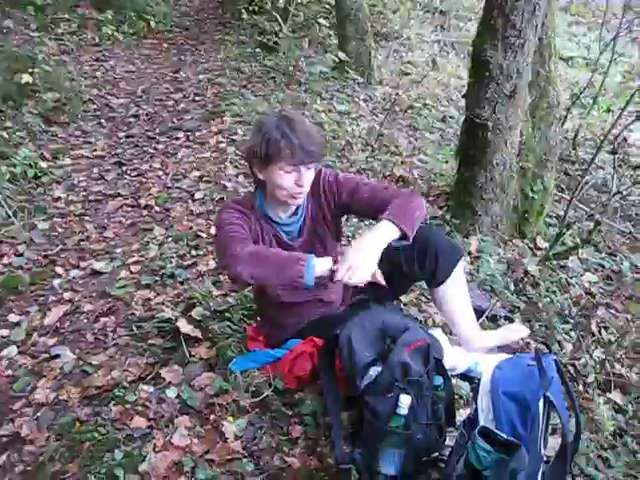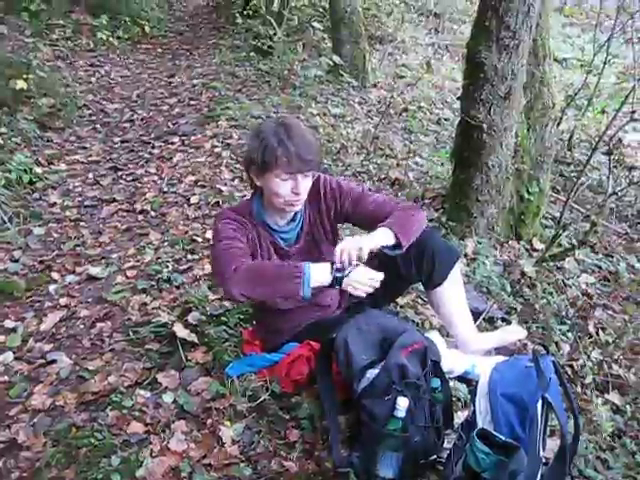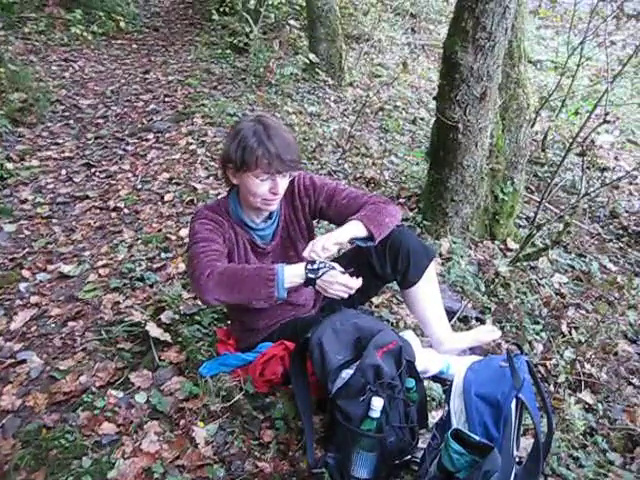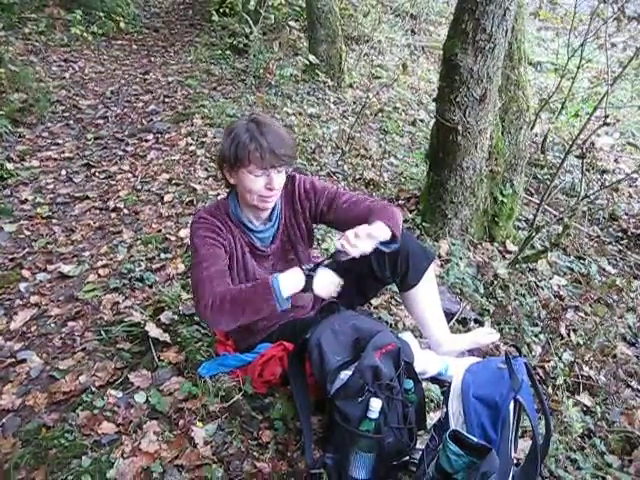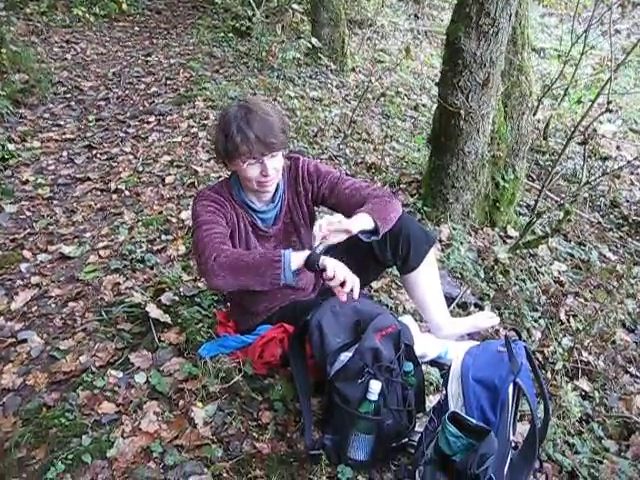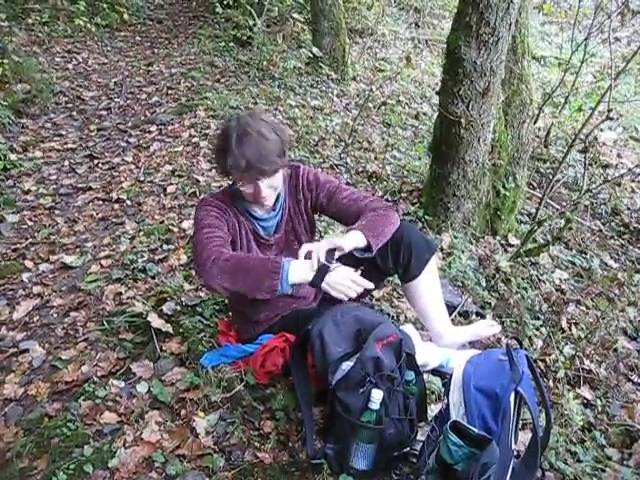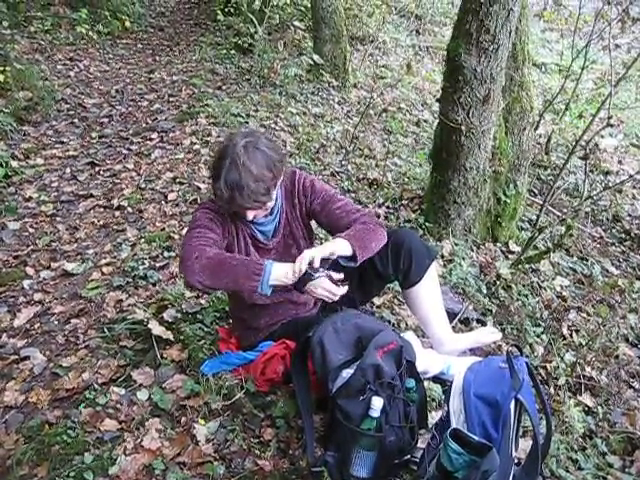
dt=0.5s
person 1, frame 1
left shoulder: (324, 186)
right shoulder: (238, 216)
left elbow: (411, 202)
right elbow: (240, 263)
left wrist: (373, 241)
right wrist: (333, 265)
left hip: (346, 294)
right hip: (300, 328)
left knee: (429, 241)
left ankle: (470, 340)
person 1, frame 2
left shoulder: (325, 192)
right shoulder: (235, 224)
left elbow: (411, 215)
right elbow: (234, 279)
left wrist: (371, 240)
right wrist: (332, 272)
left hip: (344, 298)
right hip: (296, 332)
left knee: (426, 243)
left ankle: (467, 342)
person 1, frame 3
left shoulder: (300, 189)
right shoulder: (211, 222)
left elbow: (386, 209)
right elbow: (208, 283)
left wrist: (338, 235)
right wrist: (306, 272)
left hip: (317, 297)
right hip: (271, 332)
left knee: (400, 241)
left ankle: (442, 341)
person 1, frame 4
left shoulder: (298, 191)
right shoulder: (210, 225)
left elbow: (387, 213)
right elbow: (214, 310)
left wrist: (371, 231)
right wrist: (301, 279)
left hip: (316, 298)
right hip: (269, 333)
left knee: (401, 245)
left ankle: (441, 343)
person 1, frame 5
left shoulder: (300, 172)
right shoulder: (213, 203)
left elbow: (386, 202)
right elbow: (215, 269)
left wrist: (350, 225)
right wrist: (309, 258)
left hip: (316, 281)
right hip: (270, 315)
left knee: (401, 228)
left ankle: (440, 326)
person 1, frame 6
left shoulder: (302, 181)
right shoulder: (217, 209)
left elbow: (384, 213)
right elbow: (212, 269)
left wrist: (341, 242)
right wrist: (312, 271)
left hip: (319, 290)
right hip: (272, 323)
left knee: (405, 237)
left ankle: (442, 335)
person 1, frame 7
left shoulder: (299, 186)
right shoulder: (214, 214)
left elbow: (372, 228)
right elbow: (195, 266)
left wrist: (330, 247)
right wrist: (293, 274)
left hip: (320, 293)
right hip: (274, 328)
left knee: (404, 243)
left ankle: (443, 342)
